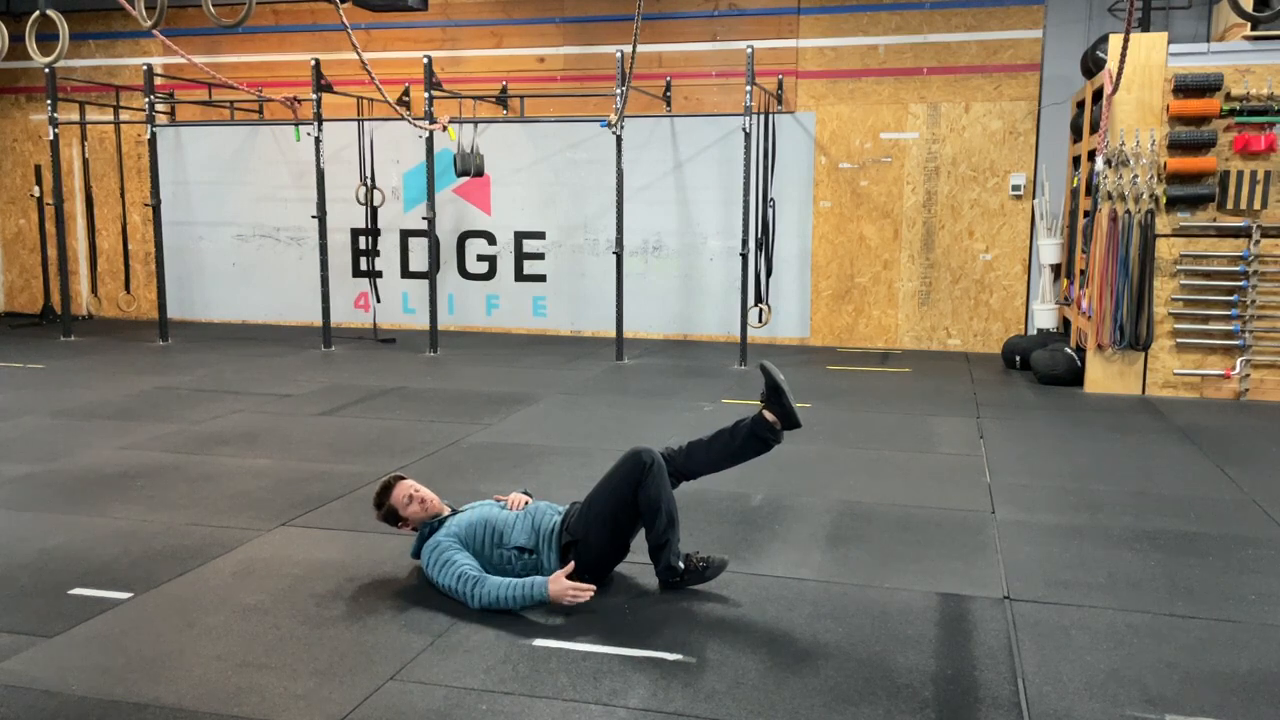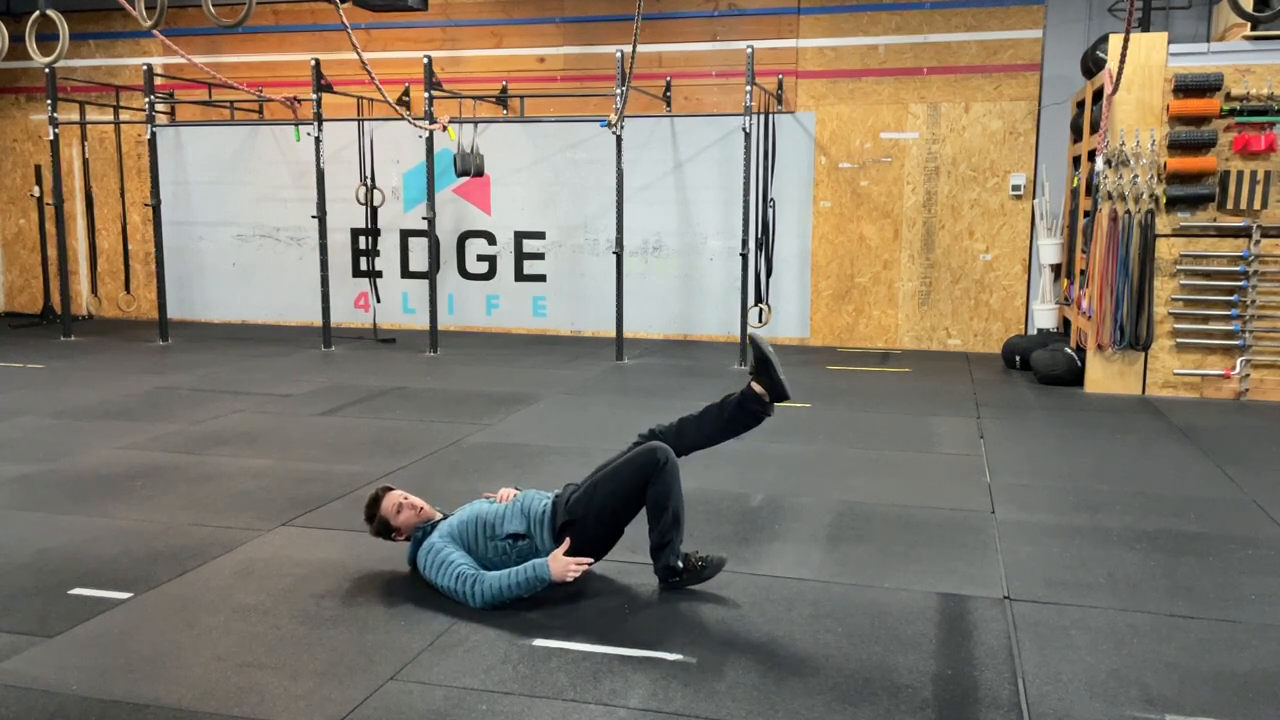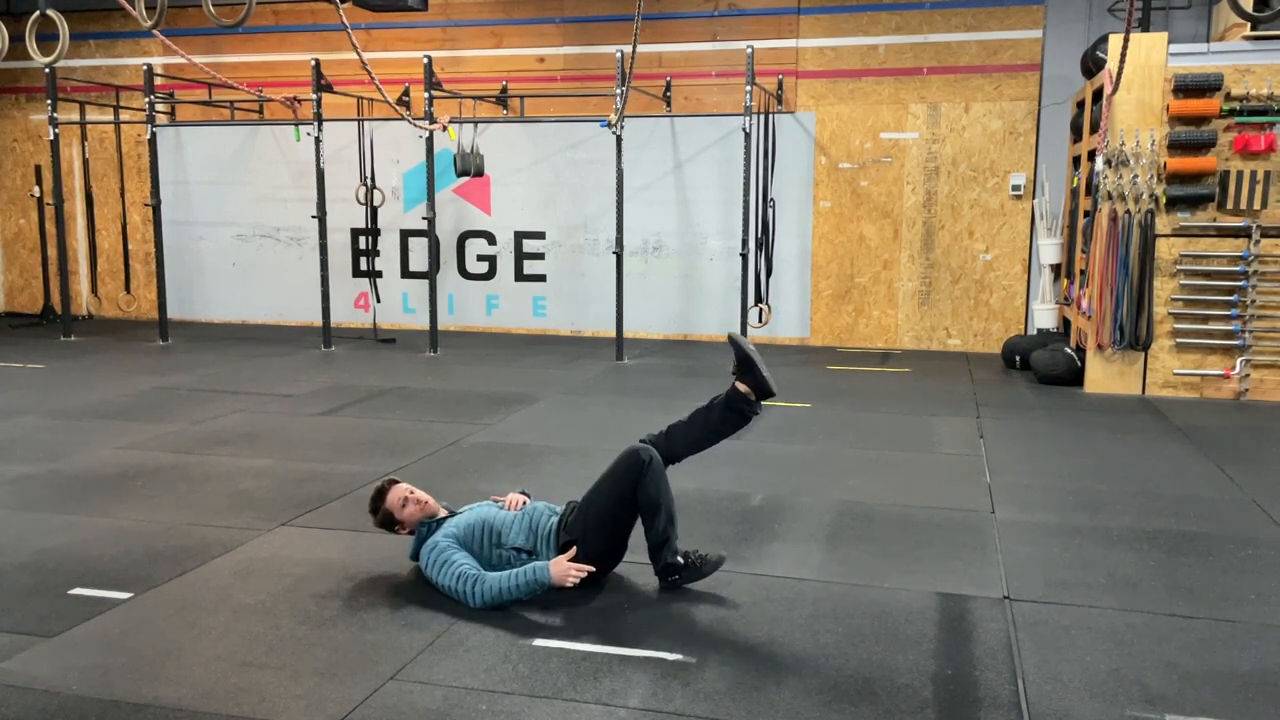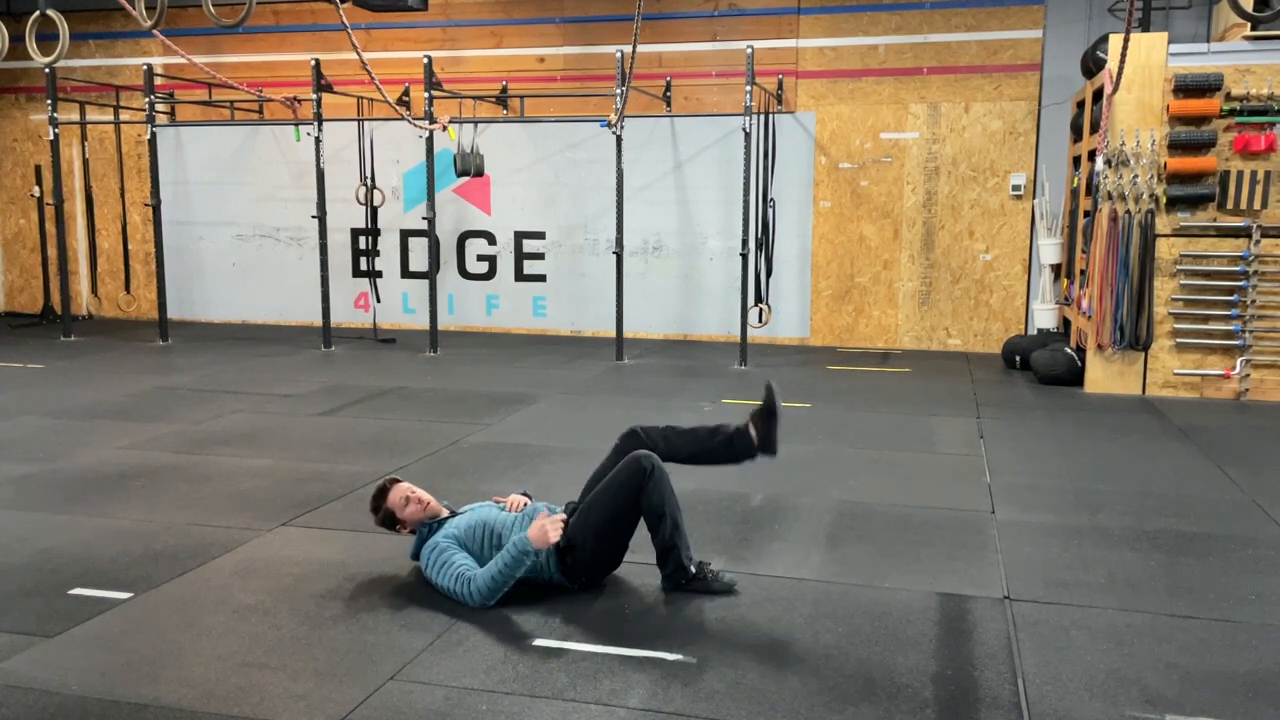
dt=1s
person 1, frame 1
left shoulder: (469, 510)
right shoulder: (438, 549)
right elbow: (477, 590)
left wrist: (521, 496)
right wrist: (543, 588)
left hip: (571, 523)
right hip: (577, 551)
left knee: (669, 462)
right knee: (642, 461)
left ankle: (769, 421)
right ankle: (672, 569)
person 1, frame 2
left shoulder: (459, 518)
right shoulder: (433, 552)
right elbow: (476, 589)
left wrist: (510, 492)
right wrist: (543, 569)
left hip: (566, 507)
right hip: (570, 533)
left knee: (658, 441)
right knee: (657, 458)
left ankle: (758, 394)
right ankle: (671, 567)
person 1, frame 3
left shoulder: (465, 513)
right shoulder: (436, 550)
right elbow: (478, 590)
left wrist: (519, 496)
right wrist: (544, 574)
left hip: (570, 522)
right hip: (576, 551)
left knee: (652, 449)
right knee: (641, 460)
left ankle: (744, 394)
right ankle: (671, 566)
person 1, frame 4
left shoulder: (464, 515)
right shoulder: (437, 554)
right elbow: (480, 591)
left wrist: (518, 498)
right wrist: (528, 543)
left hip: (570, 524)
right hip: (574, 559)
left knee: (637, 441)
right knee: (644, 467)
left ankle: (747, 437)
right ankle: (682, 574)
